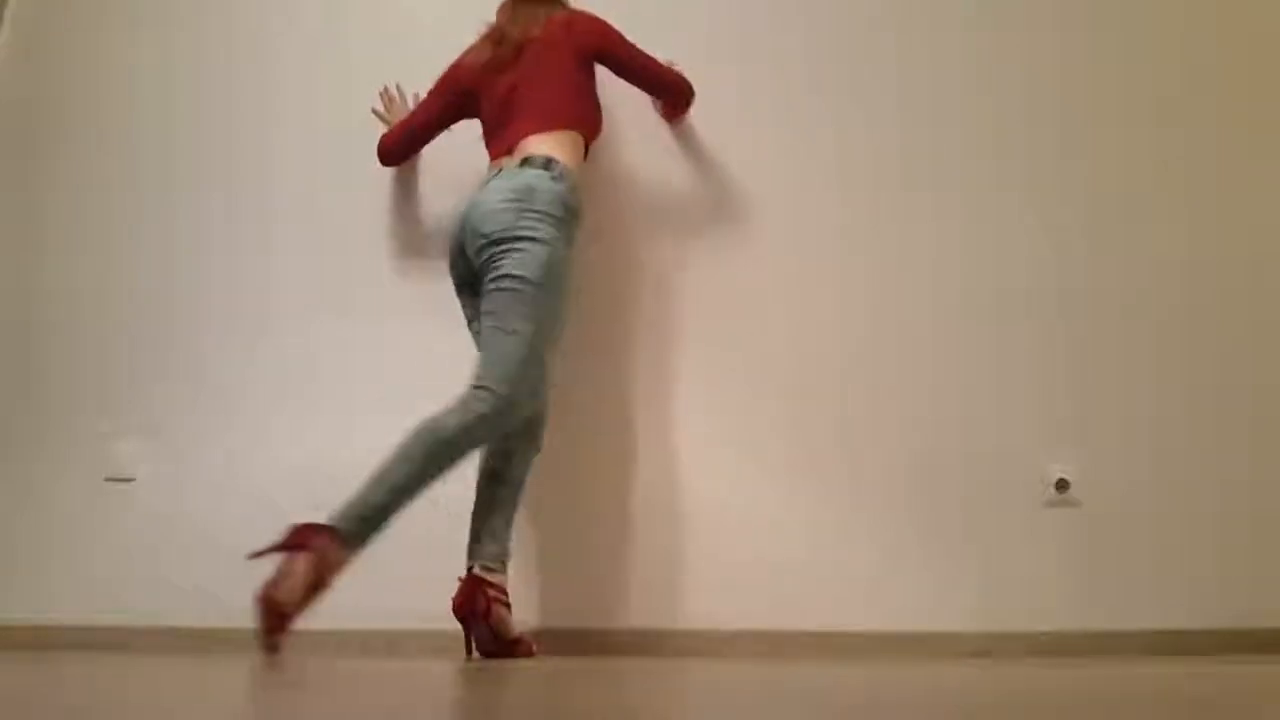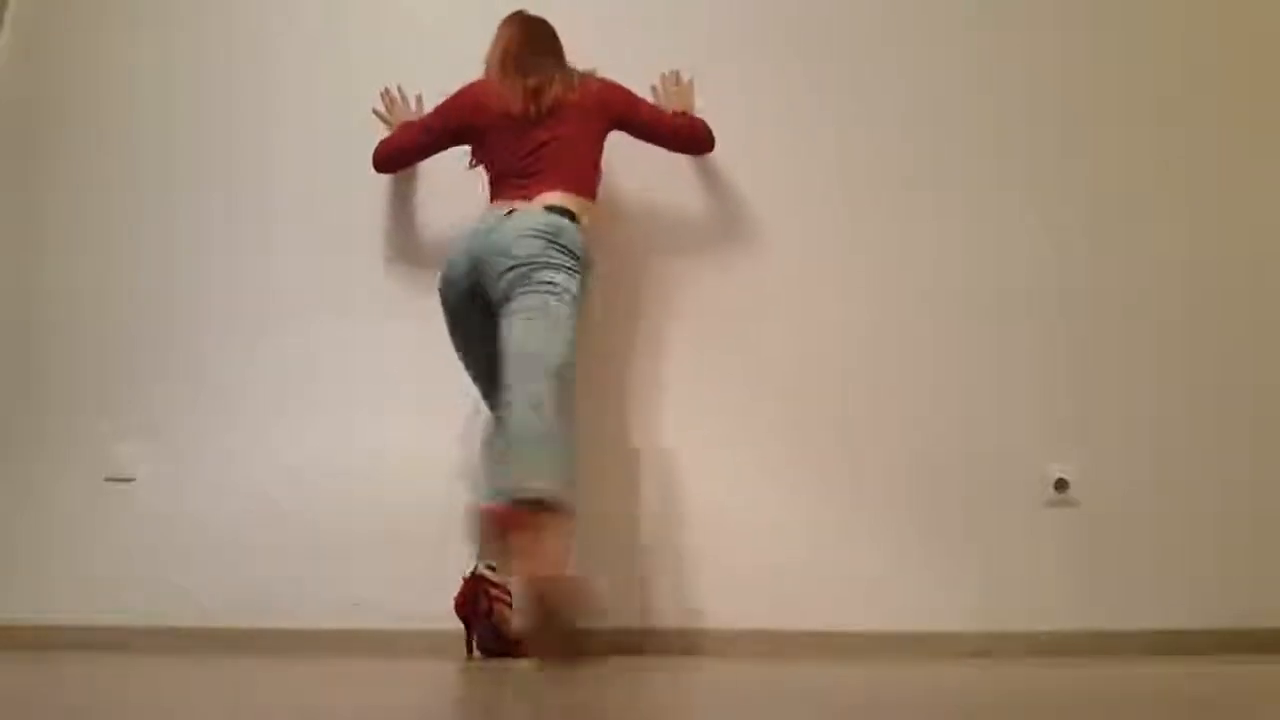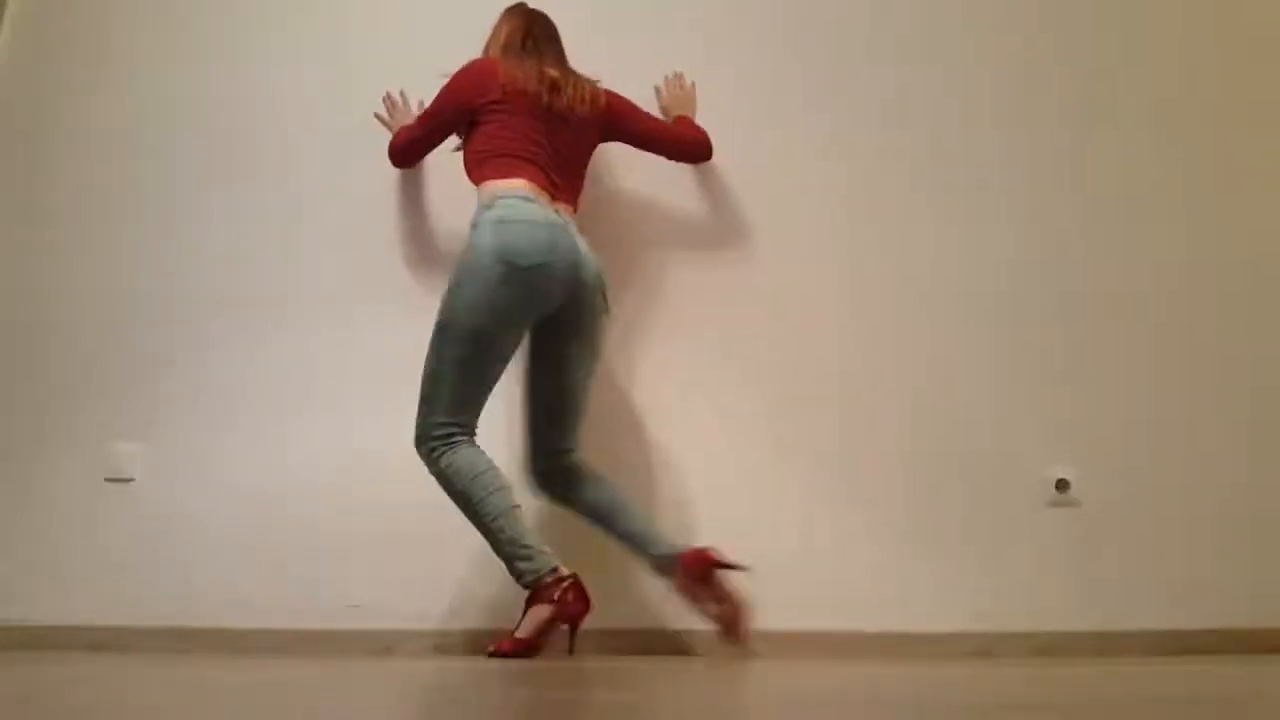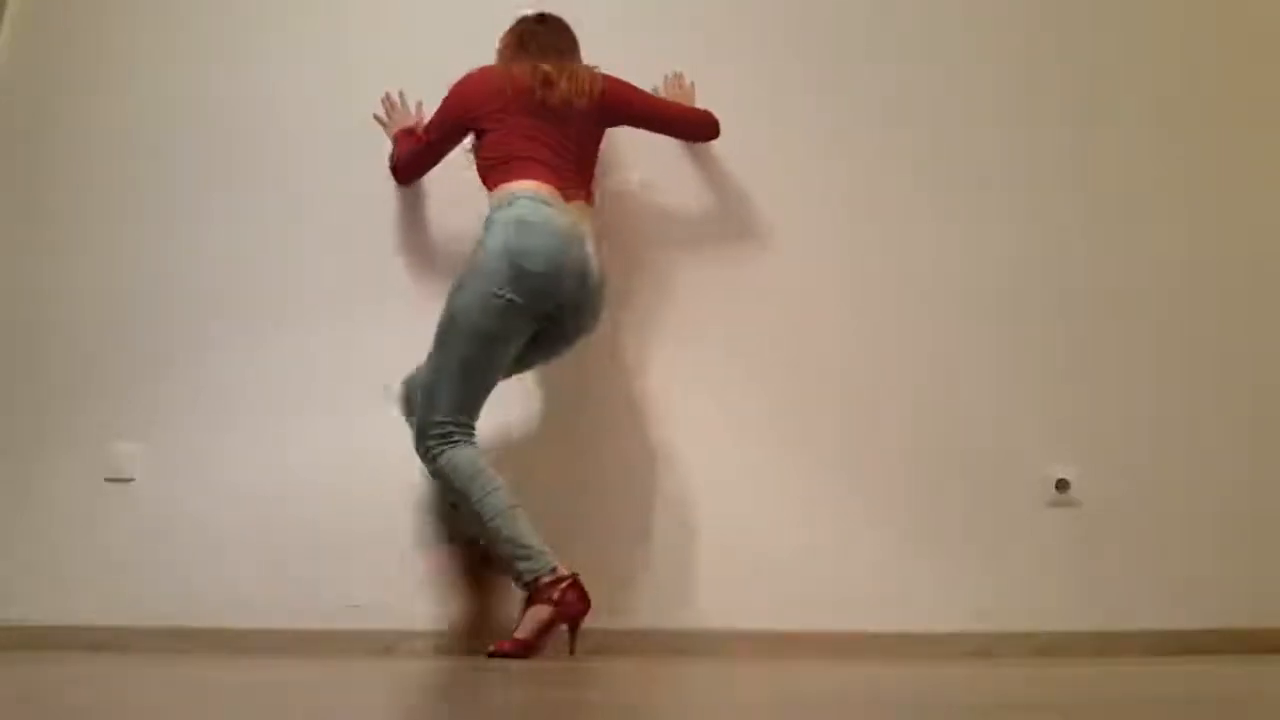
dt=0.5s
person 1, frame 1
left shoulder: (478, 59)
left elbow: (393, 150)
right elbow: (676, 90)
left wrist: (401, 121)
right wrist: (672, 112)
left hip: (487, 209)
right hip: (532, 206)
left knee: (515, 412)
right knee: (499, 400)
left ankle: (482, 586)
right ankle: (328, 545)
person 1, frame 2
left shoulder: (477, 97)
right shoulder: (594, 92)
left elbow: (386, 158)
right elbow: (697, 140)
left wrist: (405, 124)
right wrist: (679, 110)
left hip: (472, 248)
right hip: (540, 245)
left knee: (519, 411)
right knee: (534, 390)
left ankle: (486, 581)
right ankle: (536, 521)
person 1, frame 3
left shoulder: (478, 76)
right shoulder: (592, 99)
left elbow: (405, 152)
right elbow: (697, 148)
left wrist: (402, 123)
right wrist: (680, 113)
left hip: (511, 242)
right hip: (577, 264)
left knee: (444, 436)
right knee: (557, 465)
left ankle: (550, 584)
right ankle: (686, 565)
person 1, frame 4
left shoulder: (482, 83)
right shoulder: (595, 89)
left elbow: (405, 168)
right elbow: (705, 126)
left wrist: (404, 130)
right wrist: (676, 102)
left hip: (522, 238)
right hip: (582, 266)
left knee: (444, 431)
right knee: (425, 394)
left ankle: (550, 583)
right ankle: (485, 548)
